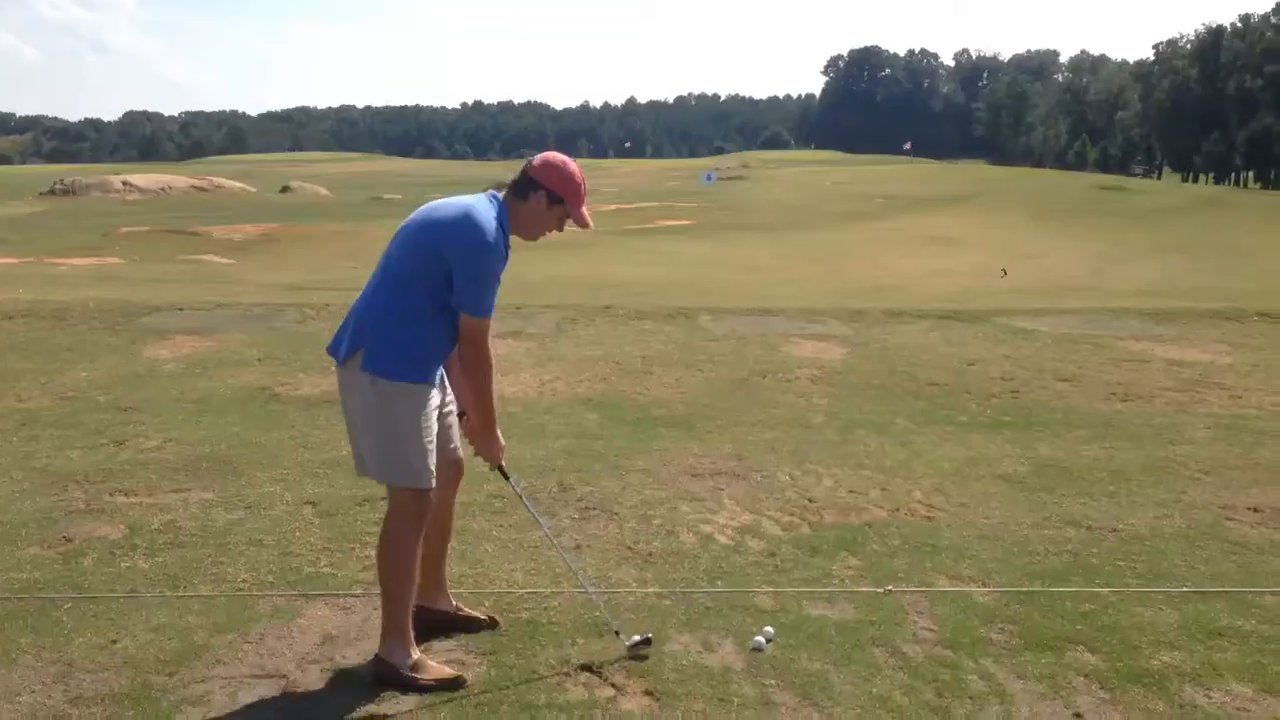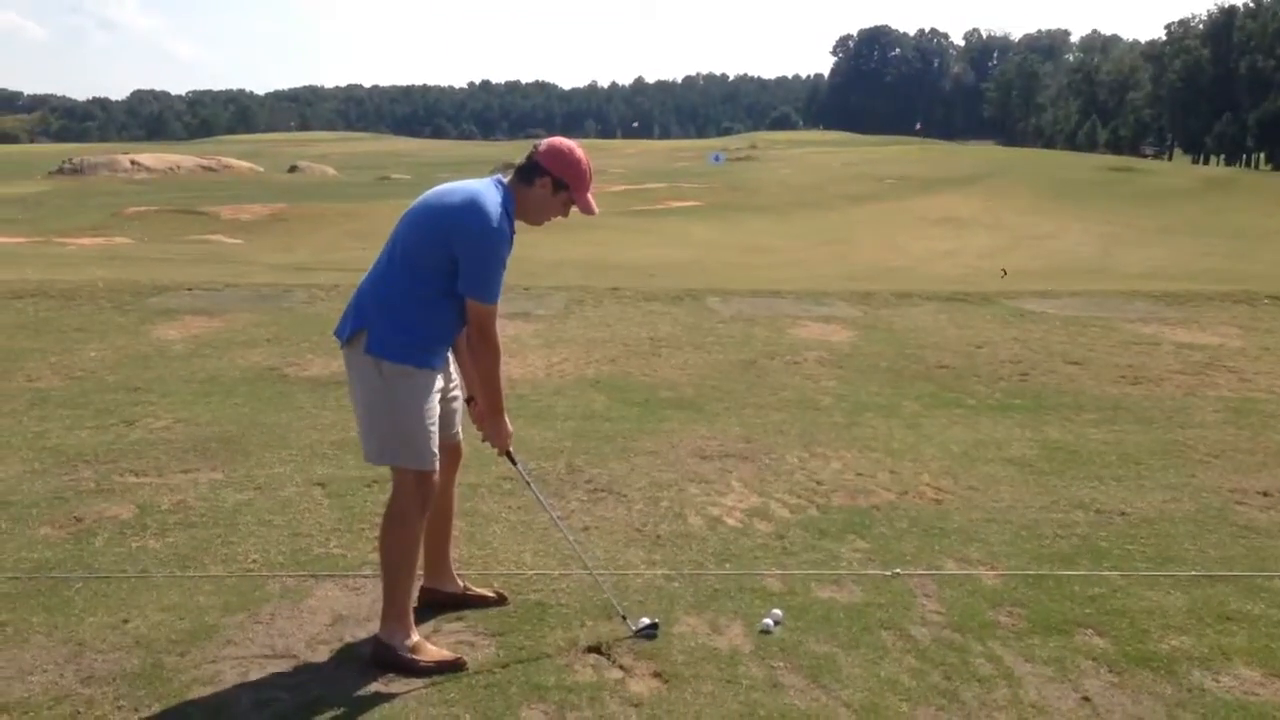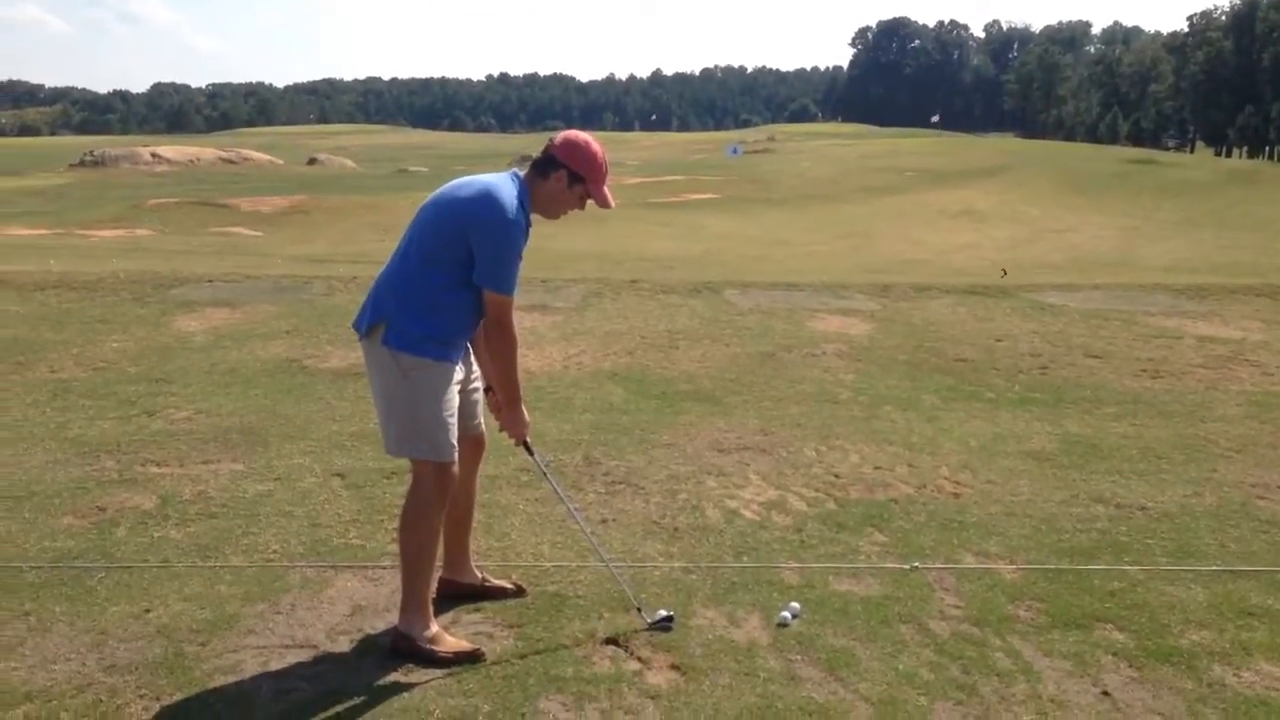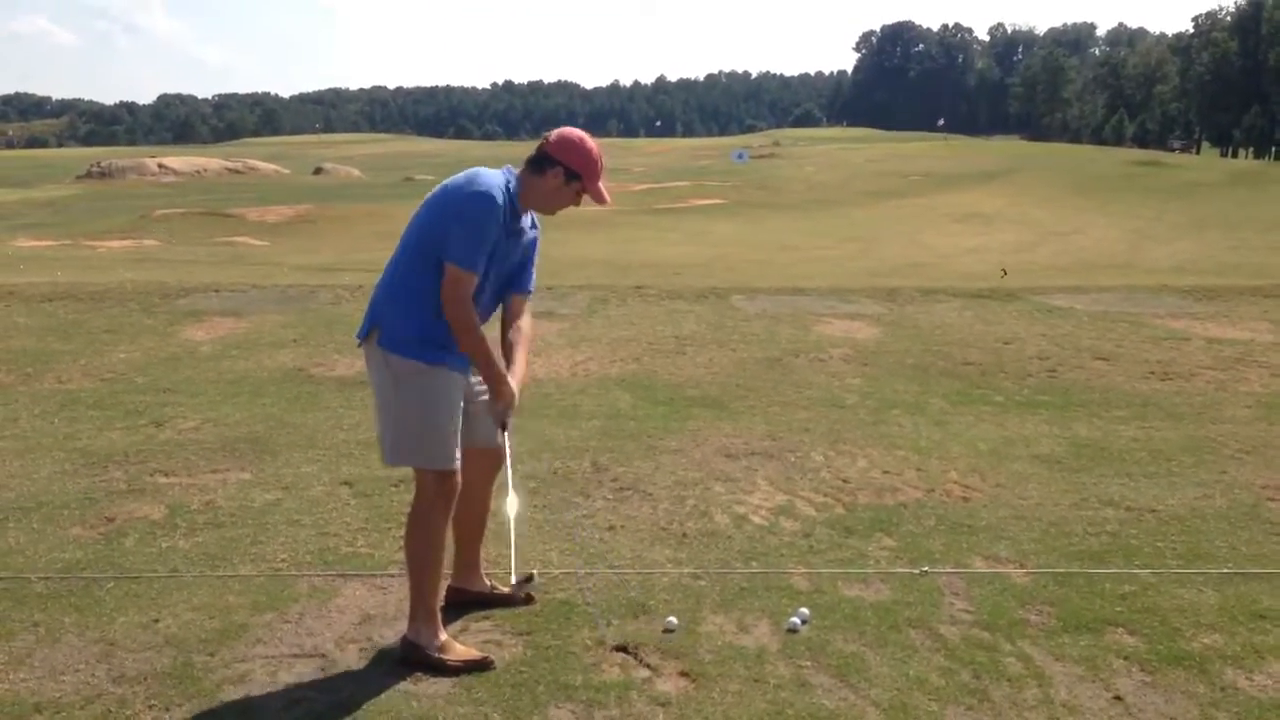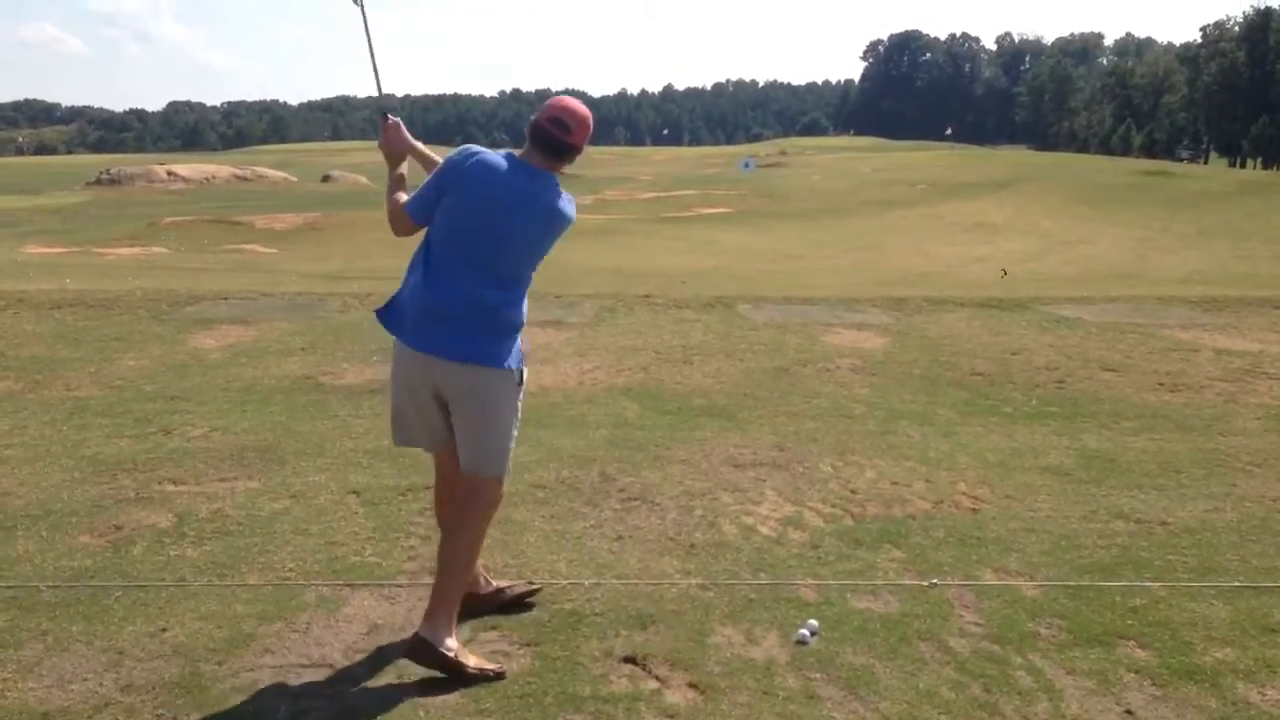
dt=1s
person 1, frame 1
left shoulder: (474, 216)
right shoulder: (483, 235)
right elbow: (475, 347)
left wrist: (468, 410)
right wrist: (487, 429)
left hip: (412, 362)
right hip: (387, 366)
left knee: (446, 475)
right knee: (413, 499)
left ankle: (432, 602)
right ankle: (395, 651)
person 1, frame 2
left shoulder: (480, 202)
right shoulder: (487, 221)
left elbow: (459, 317)
right elbow: (482, 333)
left wrist: (475, 395)
right wrist: (496, 413)
left hip: (419, 345)
right hip: (391, 349)
left knee: (446, 458)
right knee: (417, 481)
left ankle: (439, 581)
right ankle: (395, 634)
person 1, frame 3
left shoulder: (500, 197)
right shoulder: (503, 213)
left elbow: (478, 311)
right elbow: (499, 324)
left wrist: (493, 386)
right wrist: (513, 405)
left hip: (440, 339)
right hip: (408, 342)
left knee: (468, 450)
right knee: (436, 473)
left ankle: (457, 572)
right ankle: (414, 624)
person 1, frame 4
left shoulder: (526, 227)
right shoulder: (482, 197)
left elbow: (518, 314)
right elbow: (455, 302)
left wrist: (513, 379)
right wrist: (495, 379)
left hip: (456, 350)
right hip: (410, 348)
left knee: (484, 459)
right knee: (440, 482)
left ankle: (467, 579)
right ankle: (423, 633)
person 1, frame 5
left shoulder: (469, 162)
right shoulder: (561, 211)
left elbow: (403, 223)
left wrist: (396, 164)
right wrist: (420, 155)
left hip: (415, 345)
right hip: (487, 359)
left knee: (451, 471)
right knee: (481, 488)
left ankle: (469, 584)
right ankle: (437, 631)
